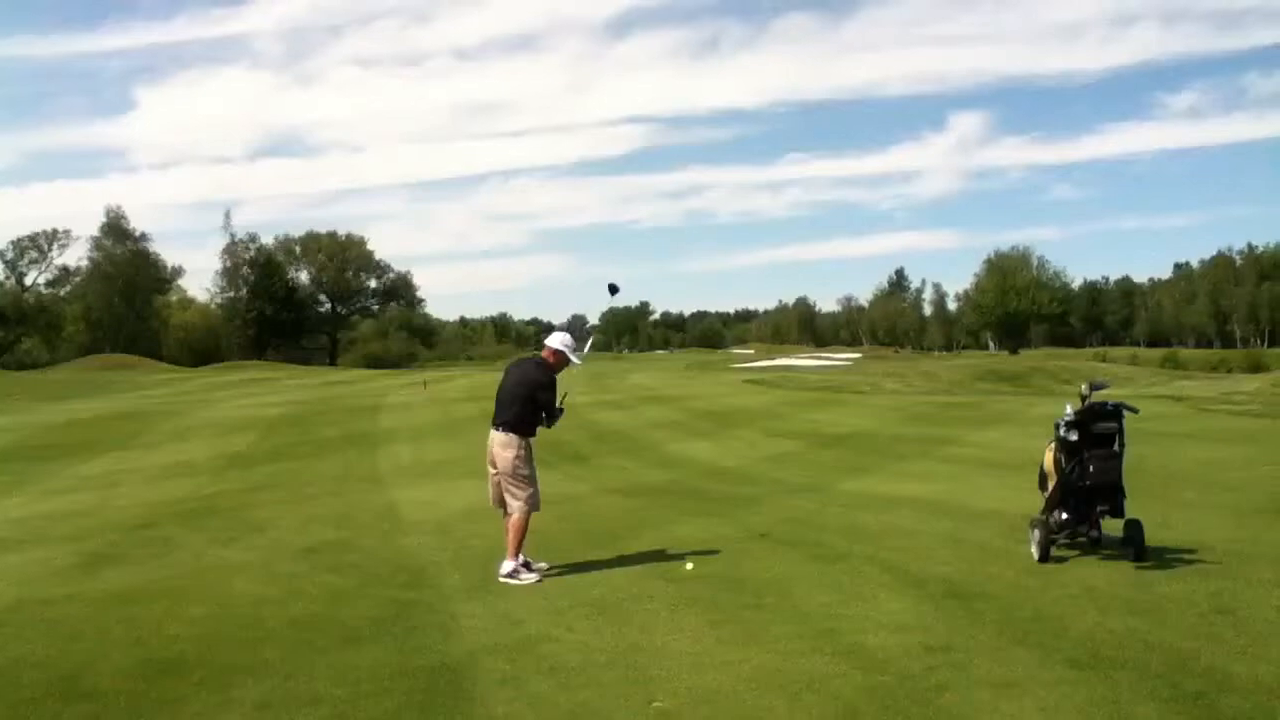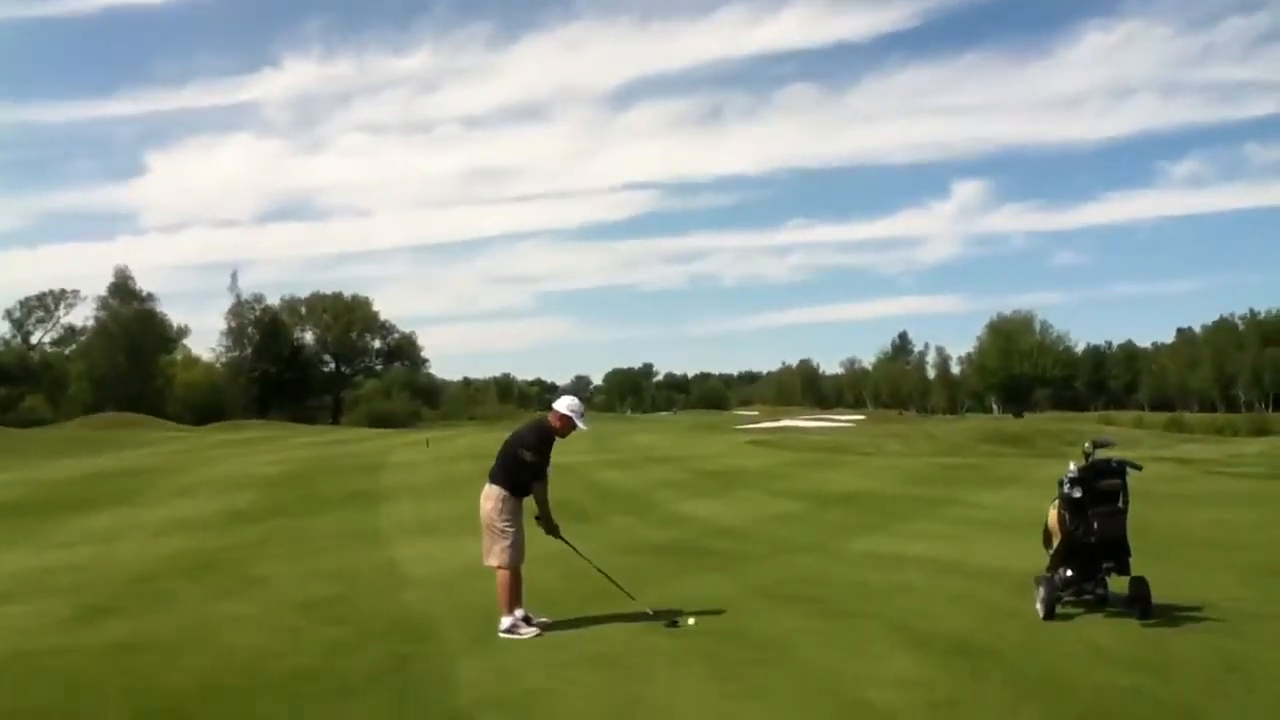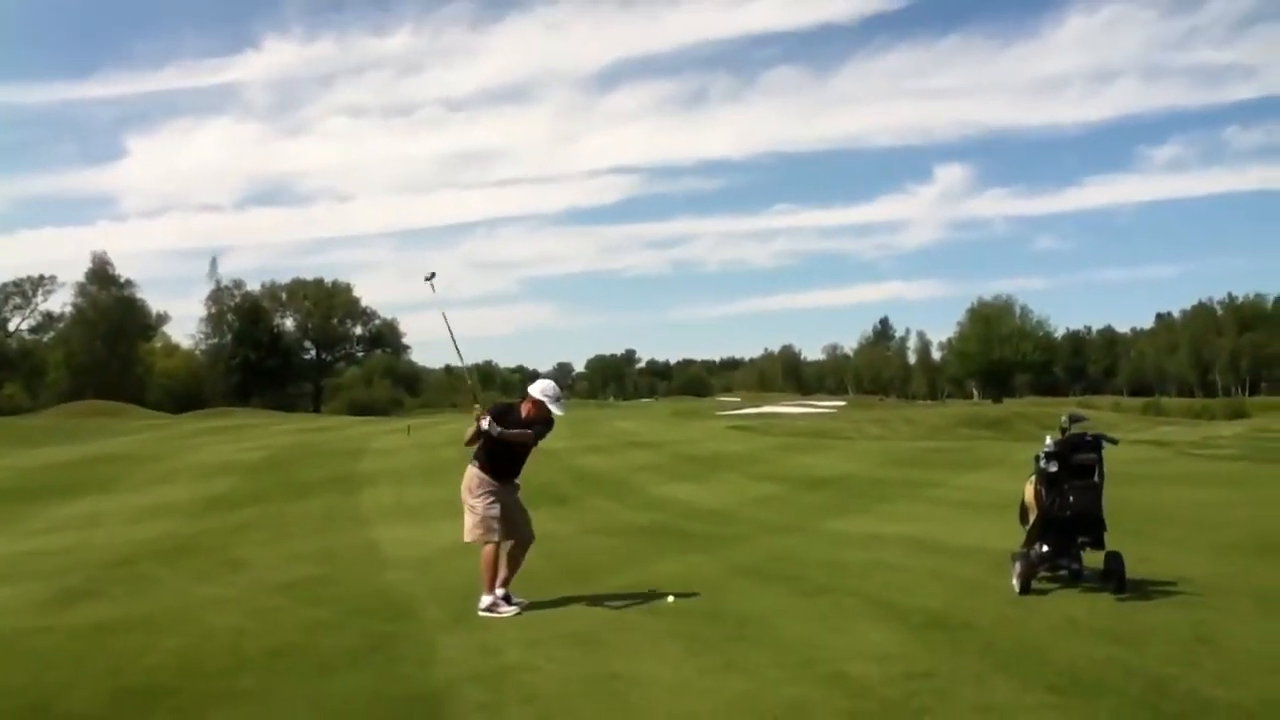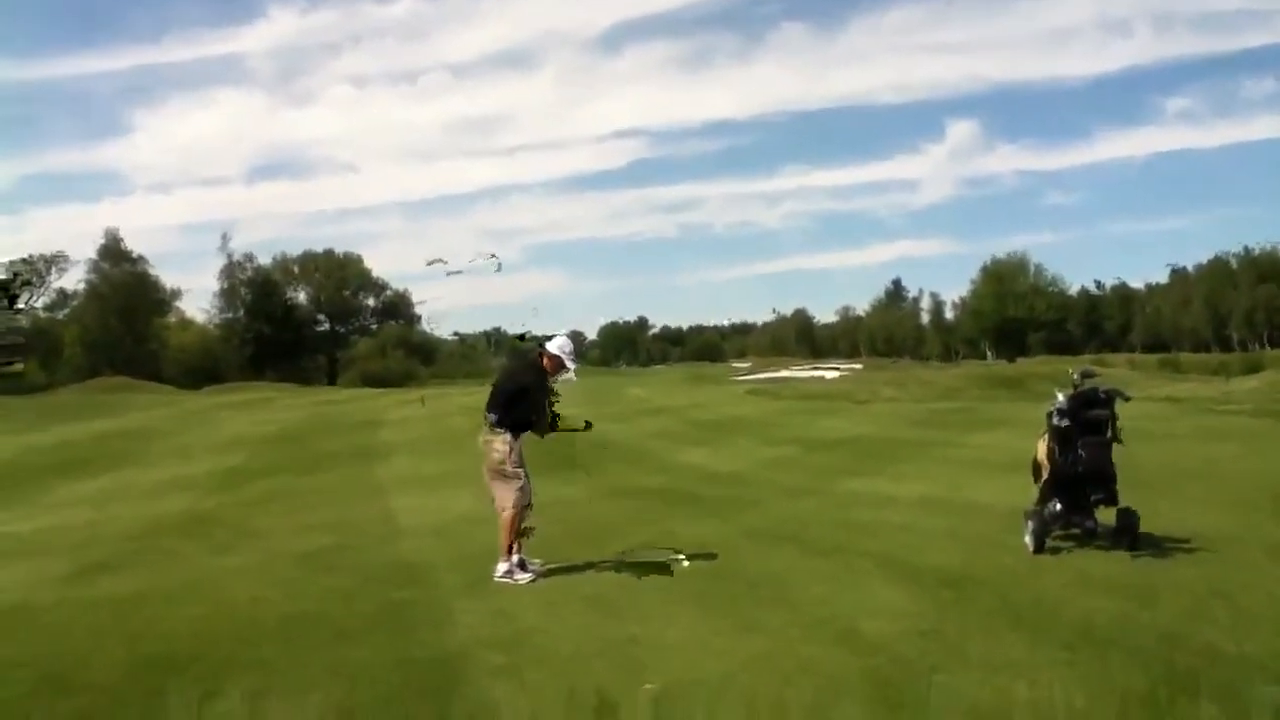
dt=1s
person 1, frame 1
left shoulder: (517, 366)
right shoulder: (544, 378)
right elbow: (551, 418)
left wrist: (535, 416)
right wrist: (555, 414)
left hip: (497, 437)
right hip: (513, 442)
left knee: (510, 505)
right knee: (523, 506)
left ankle: (517, 557)
right ankle: (509, 566)
person 1, frame 2
left shoulder: (544, 433)
right shoulder: (534, 437)
left elbow: (540, 478)
right elbow: (535, 482)
left wrist: (544, 515)
right wrist: (546, 517)
left hip: (509, 497)
right hip: (500, 497)
left knee: (514, 559)
right knee: (505, 560)
left ankle: (518, 613)
right ankle: (507, 621)
person 1, frame 3
left shoulder: (544, 423)
right shoulder: (500, 410)
left elbow: (526, 437)
right elbow: (468, 441)
left wrist: (499, 432)
right wrist: (478, 425)
left hip: (507, 483)
right hip: (481, 479)
left knee: (524, 537)
right knee: (492, 538)
left ankle: (501, 590)
right ankle: (488, 600)
person 1, frame 4
left shoulder: (527, 366)
right shoulder: (532, 376)
right elbow: (539, 422)
right wrist: (550, 427)
left hip: (502, 436)
right hip: (502, 439)
left knee: (519, 500)
right knee: (514, 502)
left ankle: (516, 557)
right ankle: (504, 566)
